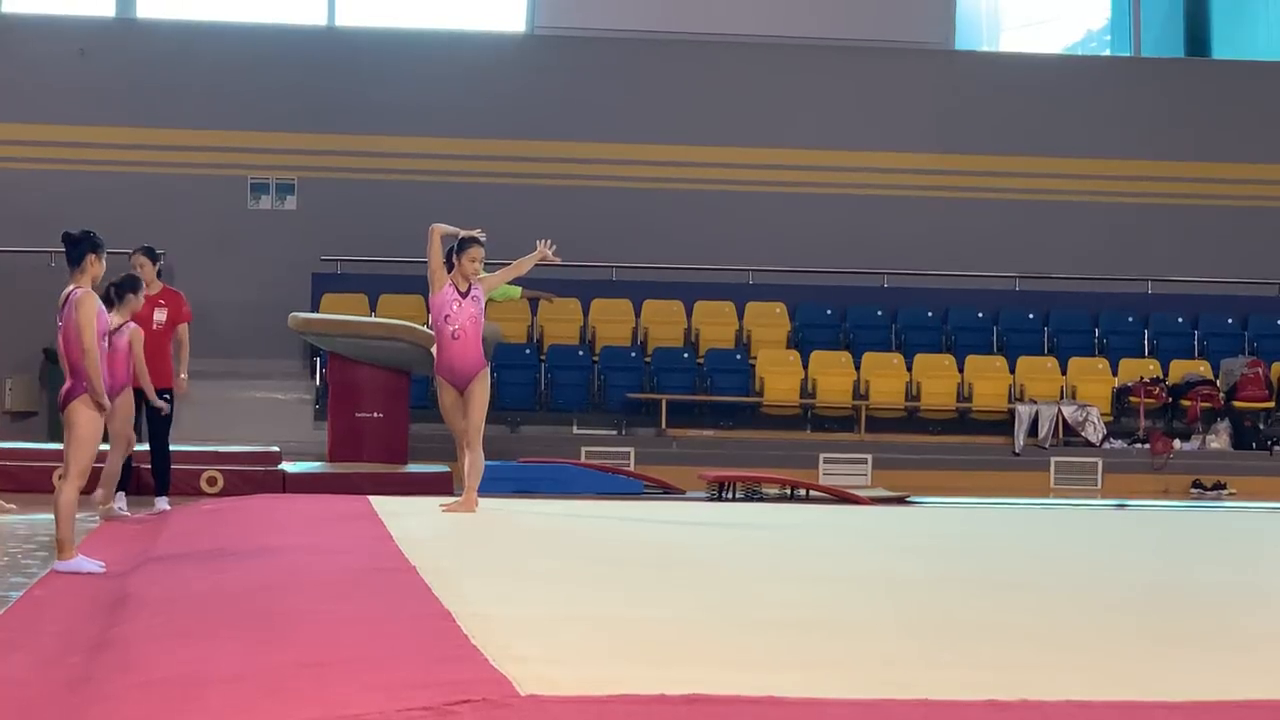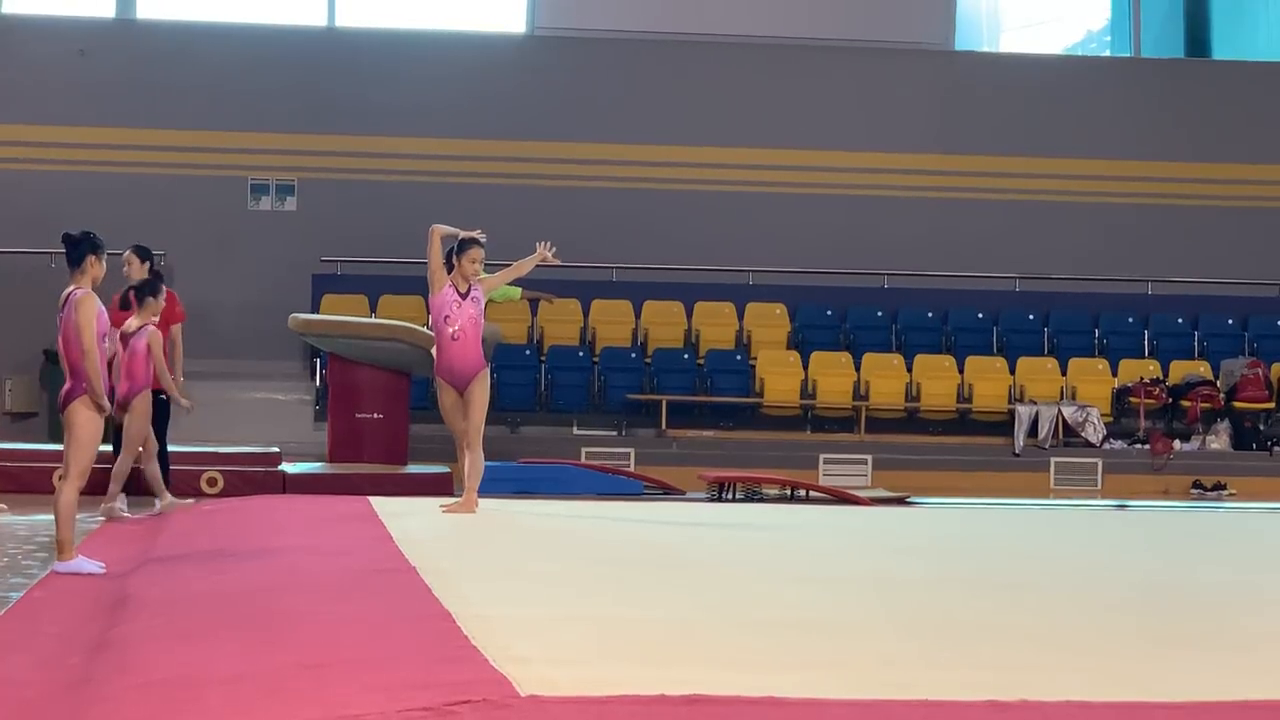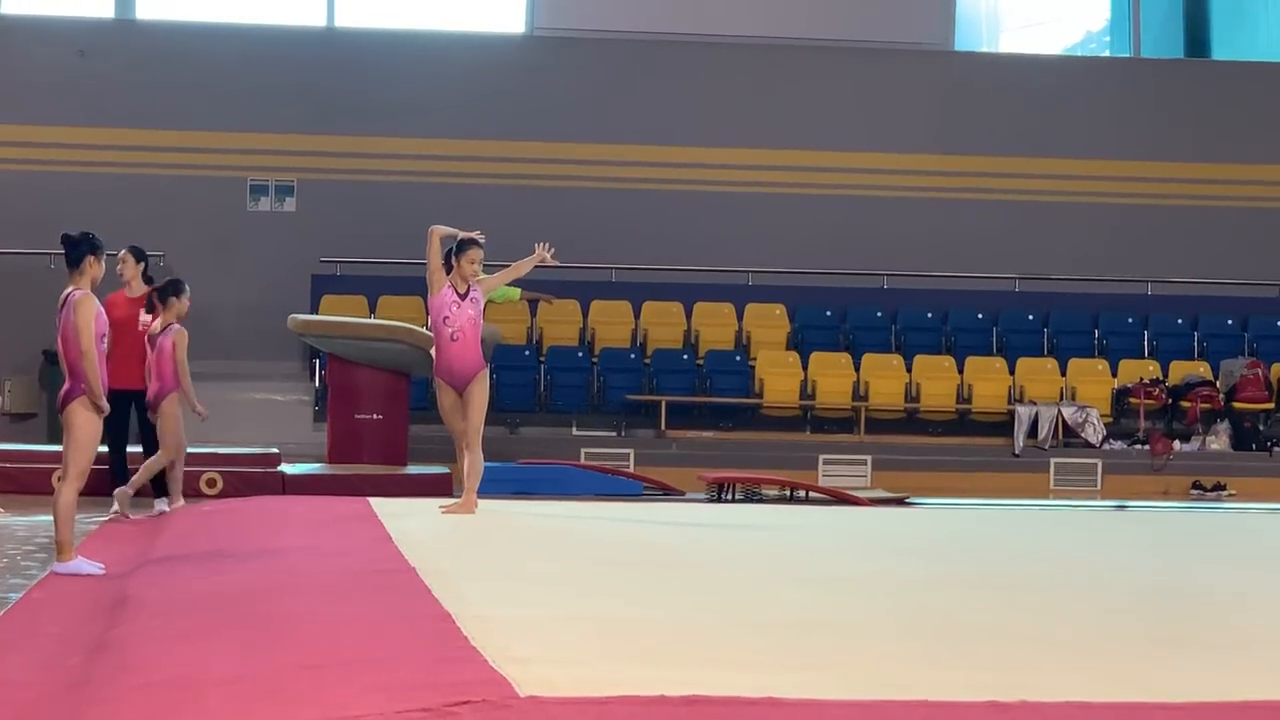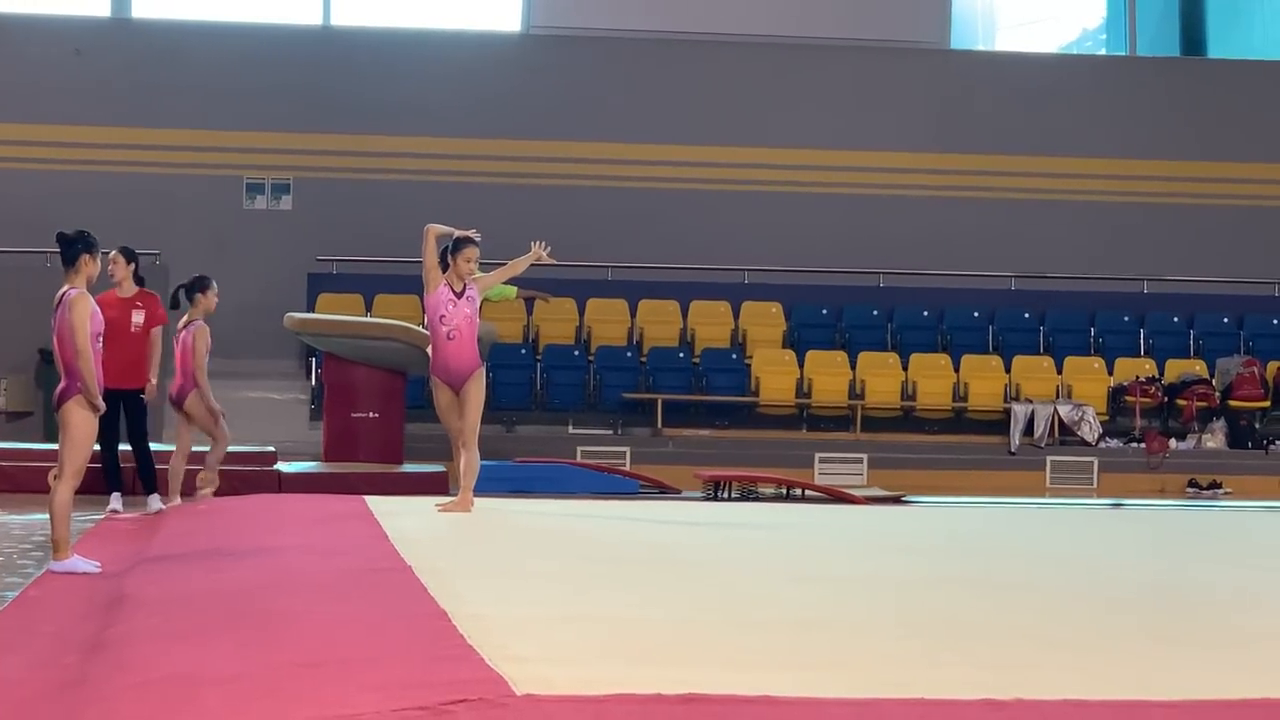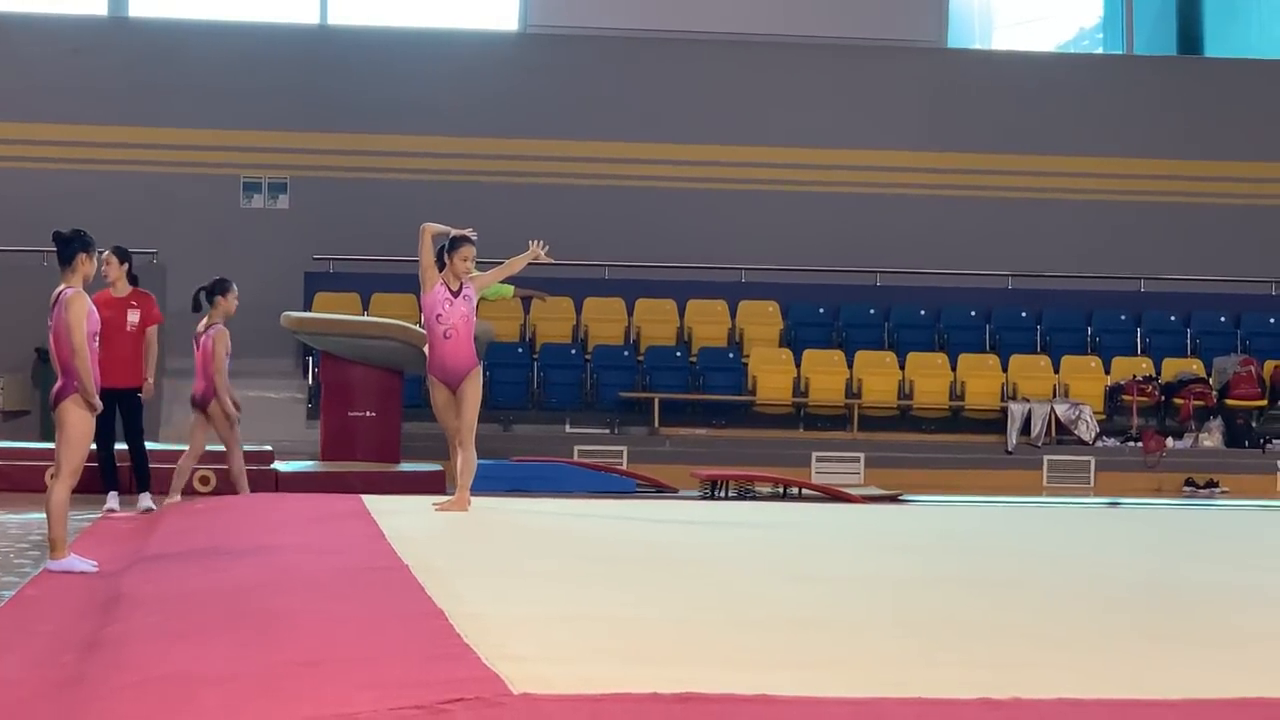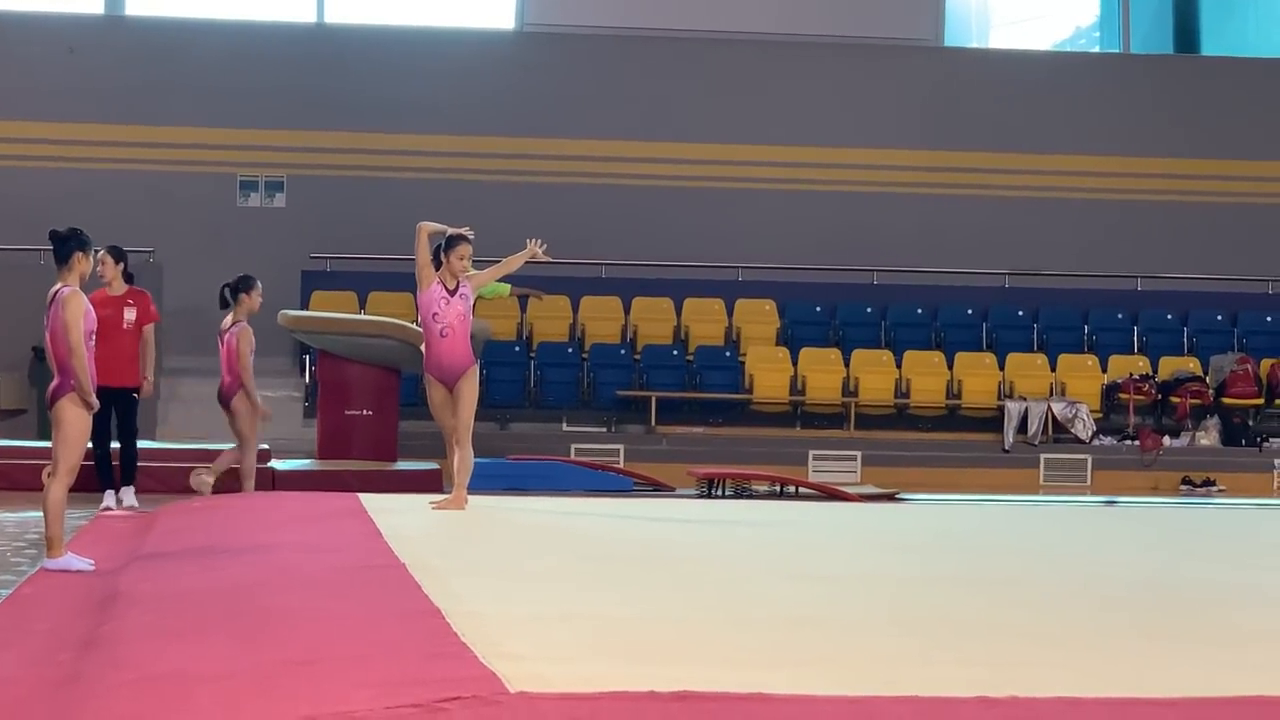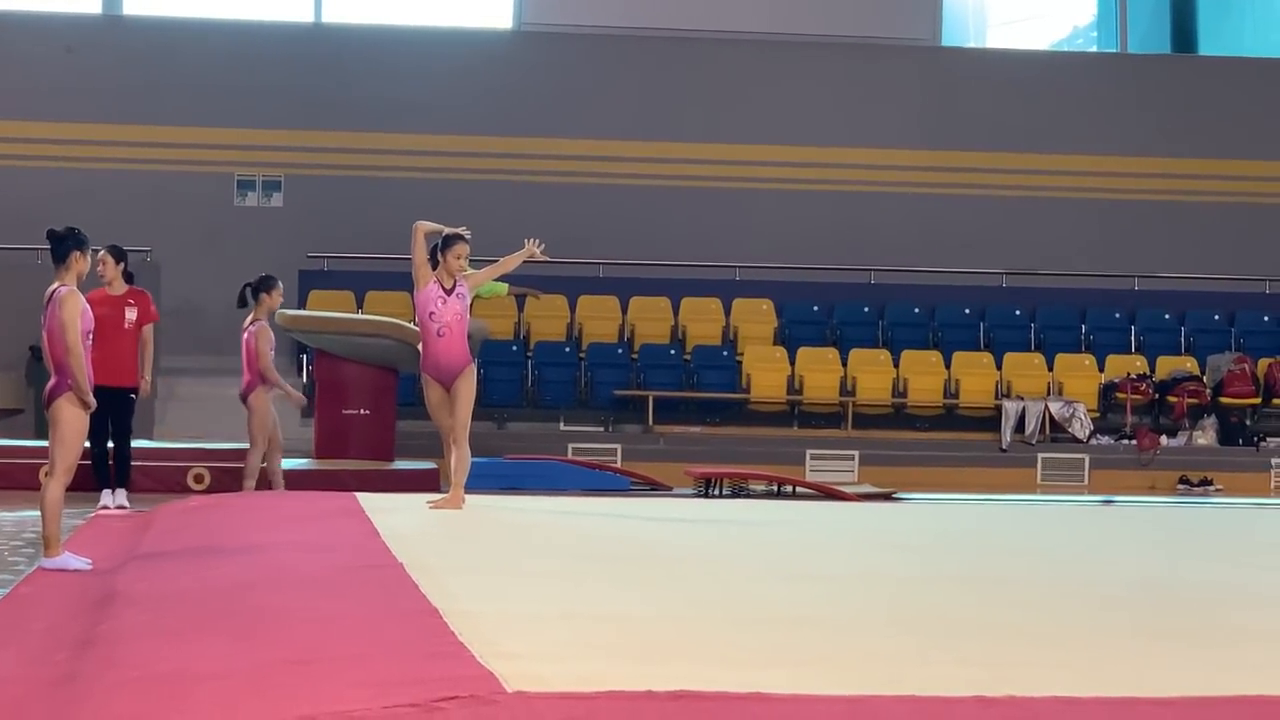
dt=0.2s
person 1, frame 1
left shoulder: (67, 297)
right shoulder: (86, 297)
left elbow: (66, 348)
right elbow: (89, 350)
right wrist: (101, 396)
left hip: (74, 393)
right hip: (85, 395)
left knee: (72, 478)
right knee: (74, 478)
left ankle: (67, 552)
right ankle: (65, 555)
person 1, frame 2
left shoulder: (68, 297)
right shoulder: (86, 298)
left elbow: (66, 349)
right elbow: (89, 351)
right wrist: (101, 398)
left hip: (74, 394)
right hip: (85, 397)
left knee: (71, 479)
right knee: (73, 479)
left ankle: (68, 553)
right ankle: (66, 556)
person 1, frame 3
left shoulder: (67, 298)
right shoulder: (85, 299)
left elbow: (66, 350)
right elbow: (87, 352)
right wrist: (99, 398)
left hip: (73, 395)
right hip: (84, 398)
left knee: (71, 480)
right knee: (72, 480)
left ankle: (67, 554)
right ankle: (65, 557)
person 1, frame 4
left shoulder: (63, 297)
right shoulder: (80, 298)
left elbow: (61, 349)
right elbow: (82, 352)
right wrist: (95, 397)
left hip: (69, 394)
right hip: (79, 396)
left knee: (66, 478)
right knee: (68, 479)
left ankle: (63, 552)
right ankle: (61, 555)
person 1, frame 5
left shoulder: (59, 296)
right shoulder: (77, 297)
left elbow: (58, 348)
right elbow: (79, 351)
right wrist: (92, 396)
left hip: (66, 392)
right hip: (76, 395)
left knee: (63, 477)
right knee: (65, 478)
left ankle: (60, 551)
right ankle: (58, 554)
person 1, frame 6
left shoulder: (55, 294)
right shoulder: (73, 296)
right elbow: (76, 349)
right wrist: (89, 395)
left hip: (62, 391)
right hip: (73, 394)
left knee: (60, 476)
right knee: (62, 476)
left ankle: (57, 550)
right ankle: (55, 553)
person 1, frame 7
left shoulder: (53, 294)
right shoulder: (70, 295)
right elbow: (73, 349)
right wrist: (86, 394)
left hip: (60, 391)
right hip: (70, 394)
left knee: (58, 475)
right knee: (59, 476)
left ankle: (55, 549)
right ankle: (52, 552)
person 2, frame 1
left shoulder: (481, 286)
right shoulder: (439, 282)
left elbow: (514, 270)
right elbow: (435, 231)
left wrist: (538, 255)
right wrist: (462, 234)
left hip: (476, 372)
right hip: (446, 374)
left knee: (473, 439)
right knee: (460, 439)
left ankle: (470, 498)
right ankle: (467, 494)
person 2, frame 2
left shoulder: (481, 287)
right shoulder: (439, 282)
left elbow: (515, 271)
right elbow: (435, 232)
left wrist: (539, 256)
right wrist: (462, 234)
left hip: (476, 373)
right hip: (446, 375)
left knee: (473, 439)
right knee: (460, 440)
left ankle: (469, 498)
right ankle: (467, 495)
person 2, frame 3
left shoulder: (481, 288)
right shoulder: (438, 283)
left elbow: (514, 272)
right elbow: (435, 232)
left wrist: (538, 258)
right wrist: (461, 235)
left hip: (475, 373)
right hip: (445, 375)
left knee: (472, 440)
right knee: (459, 441)
left ankle: (469, 499)
right ankle: (467, 496)
person 2, frame 4
left shoulder: (476, 287)
right shoulder: (434, 282)
left elbow: (510, 270)
right elbow: (430, 231)
left wrist: (534, 256)
right wrist: (457, 233)
left hip: (471, 372)
right hip: (441, 374)
left knee: (469, 438)
right knee: (456, 439)
left ankle: (465, 497)
right ankle: (462, 495)
person 2, frame 5
left shoulder: (473, 286)
right shoulder: (431, 281)
left elbow: (506, 269)
right elbow: (426, 230)
left wrist: (531, 254)
right wrist: (454, 232)
left hip: (468, 371)
right hip: (438, 373)
left knee: (466, 437)
right knee: (453, 438)
left ankle: (462, 496)
right ankle: (459, 494)
person 2, frame 6
left shoulder: (470, 284)
right shoulder: (428, 279)
left elbow: (504, 267)
right elbow: (422, 228)
left wrist: (529, 253)
right wrist: (450, 231)
left hip: (465, 369)
right hip: (435, 372)
left knee: (462, 436)
right knee: (449, 437)
left ankle: (459, 494)
right ankle: (456, 492)
person 2, frame 7
left shoulder: (467, 283)
right shoulder: (424, 279)
left elbow: (501, 267)
right elbow: (419, 228)
left wrist: (527, 253)
right wrist: (447, 230)
left hip: (462, 368)
right hip: (432, 371)
left knee: (459, 435)
right knee: (447, 437)
left ankle: (456, 494)
right ankle: (453, 491)
person 3, frame 1
left shoulder: (174, 298)
left elbow: (182, 339)
left wrist: (182, 374)
left hip: (160, 381)
right hip: (129, 379)
left knee: (159, 441)
left ankle: (162, 497)
right ankle: (120, 494)
person 3, frame 2
left shoulder: (167, 298)
right shoulder: (119, 300)
left elbow: (176, 340)
left wrist: (178, 376)
left hip: (156, 382)
left knee: (157, 442)
right knee: (121, 440)
left ankle: (161, 497)
right ankle: (120, 496)
person 3, frame 3
right shoulder: (112, 301)
right elbow: (106, 342)
left hip: (146, 383)
right hip: (116, 383)
left knee: (151, 442)
right knee: (116, 443)
left ankle: (160, 498)
person 3, frame 4
left shoulder: (150, 301)
right shoulder: (102, 301)
left elbow: (156, 343)
left wrist: (152, 379)
left hip: (136, 383)
right hip: (106, 382)
left knee: (139, 440)
right knee: (108, 442)
left ankle: (153, 496)
right ankle: (115, 495)
person 3, frame 5
left shoulder: (145, 300)
right shoulder: (97, 301)
left elbow: (151, 342)
left wrist: (149, 378)
left hip: (132, 382)
right hip: (102, 382)
left knee: (135, 439)
right knee: (103, 441)
left ankle: (144, 495)
right ankle: (112, 494)
person 3, frame 6
left shoulder: (141, 298)
right shoulder: (93, 300)
left elbow: (148, 340)
left wrist: (149, 376)
left hip: (128, 381)
right hip: (98, 380)
left knee: (127, 437)
right knee: (100, 439)
left ankle: (127, 489)
right ankle: (109, 492)
person 3, frame 7
left shoulder: (141, 298)
right shoulder: (92, 299)
left elbow: (147, 340)
left wrist: (146, 376)
left hip: (127, 381)
right hip: (96, 380)
left knee: (122, 438)
right knee: (97, 438)
left ankle: (120, 491)
right ankle: (105, 491)
person 4, frame 1
right shoulder: (133, 330)
right elbow: (140, 370)
right wrist: (154, 399)
left hip: (105, 390)
right hip: (121, 392)
left knee: (127, 441)
right knee: (118, 449)
left ankle: (104, 490)
right ankle: (107, 504)
person 4, frame 2
left shoulder: (125, 328)
right shoulder: (152, 333)
left elbow: (118, 366)
right elbow: (161, 372)
left wrist: (118, 401)
right wrist: (178, 398)
left hip: (124, 393)
right hip: (139, 395)
left knee: (151, 448)
right knee: (129, 452)
left ankle: (165, 499)
right ankle: (110, 503)
person 4, frame 3
left shoulder: (153, 329)
right shoulder: (178, 332)
left elbow: (149, 367)
right elbow: (182, 373)
right wrist: (195, 404)
left hip: (155, 394)
right hip: (169, 396)
left knee: (178, 450)
right knee: (169, 453)
left ankle: (176, 501)
right ankle: (127, 490)
person 4, frame 4
left shoulder: (182, 325)
right shoulder: (200, 328)
right elbow: (199, 369)
right wrist: (211, 401)
left hip: (177, 390)
right hip: (191, 392)
left knee: (182, 449)
right knee: (222, 437)
left ankle: (173, 500)
right ankle: (204, 485)
person 4, frame 5
left shoulder: (202, 328)
right shoulder: (221, 332)
right elbow: (218, 373)
left wrist: (231, 395)
right wrist: (227, 405)
left hip: (199, 394)
right hip: (213, 396)
left knee: (194, 450)
right knee: (235, 447)
left ankle: (173, 497)
person 4, frame 6
left shoulder: (226, 324)
right shoulder: (243, 330)
right elbow: (244, 370)
left wrist: (254, 397)
right wrist: (257, 402)
left hip: (226, 390)
right hip: (239, 392)
left knee: (244, 446)
right knee: (250, 447)
left ankle: (205, 476)
person 4, frame 7
left shoulder: (250, 323)
right shoulder: (262, 328)
right elbow: (266, 367)
right wrist: (290, 391)
left hip: (255, 389)
right hip: (258, 391)
left knee: (276, 444)
right knee: (258, 446)
left ankle: (279, 493)
